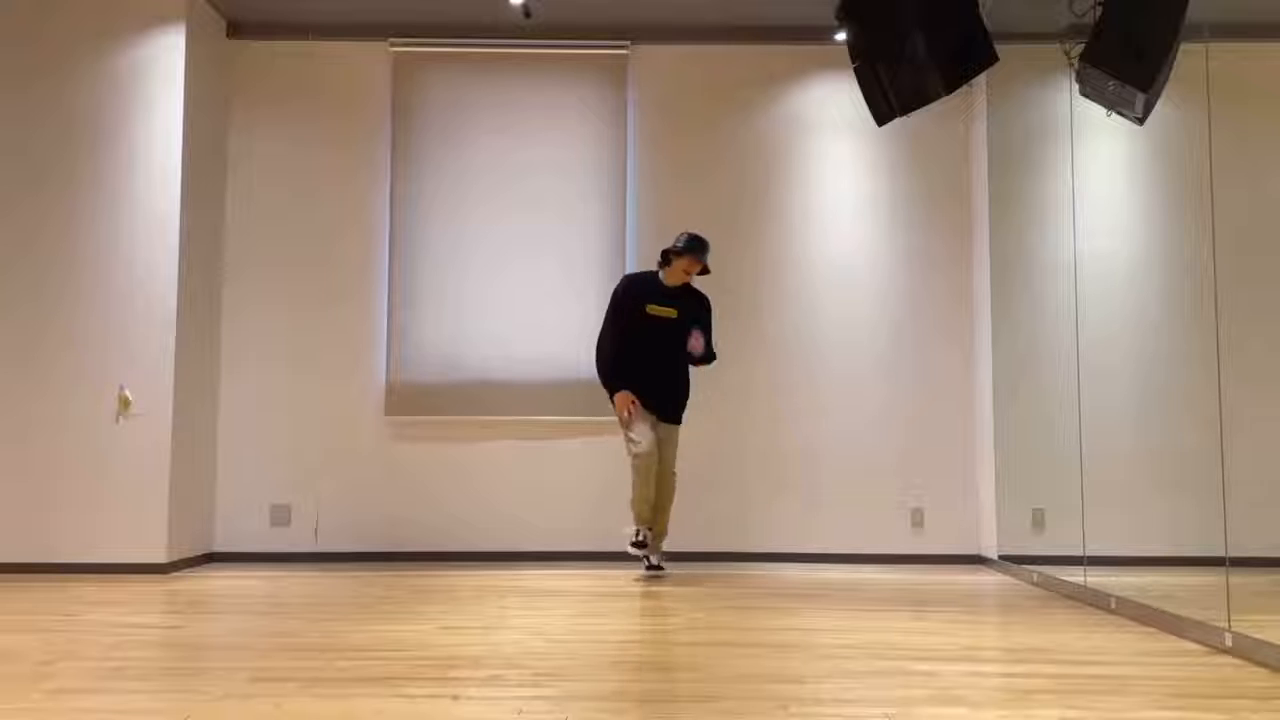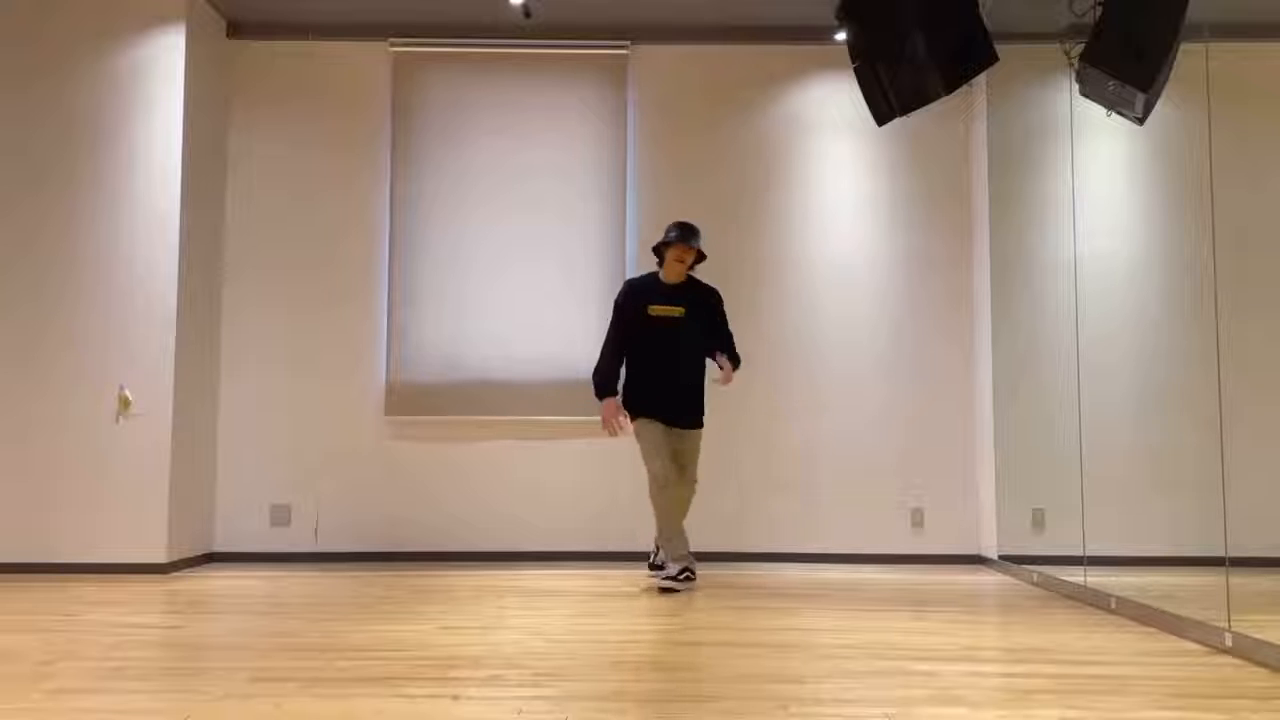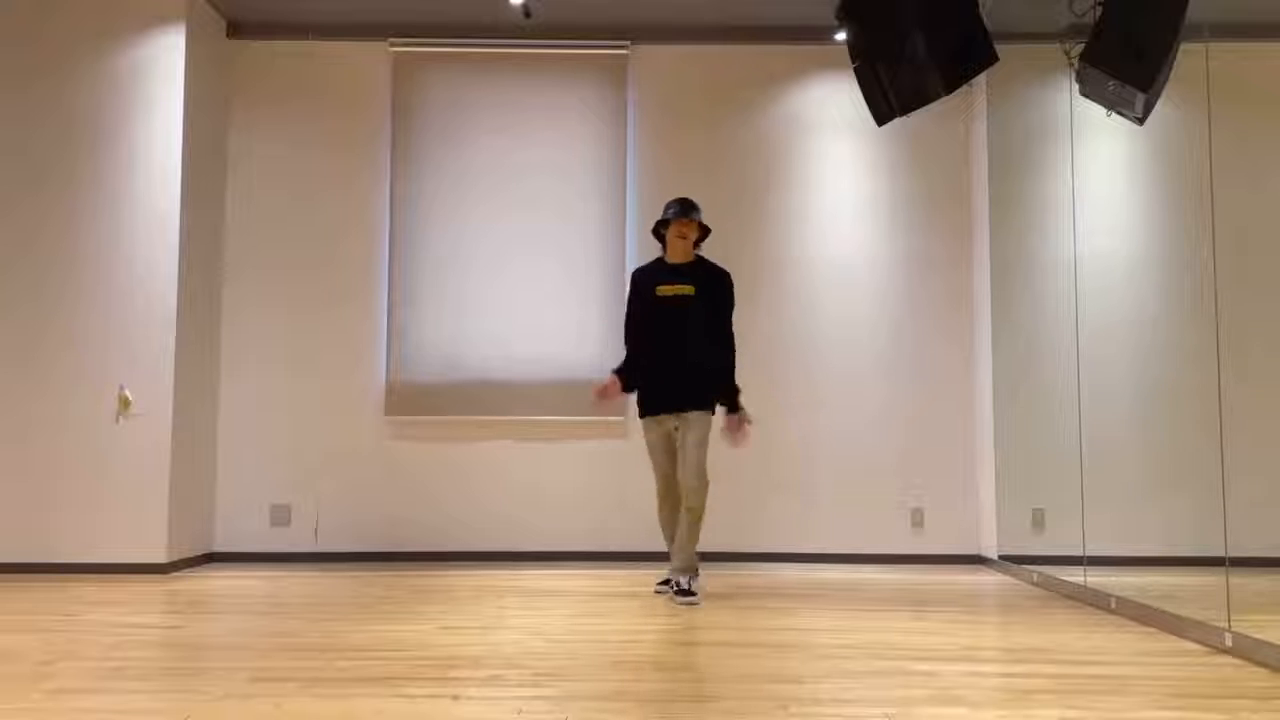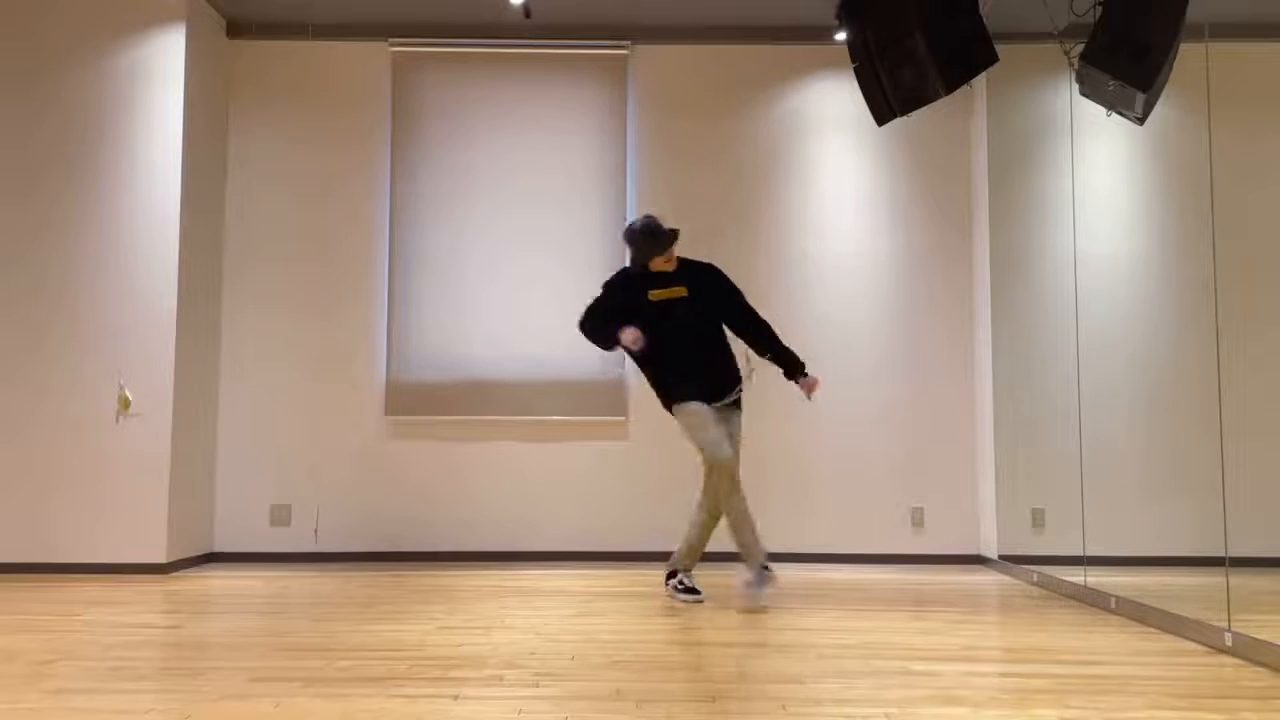
dt=0.4s
person 1, frame 1
left shoulder: (696, 302)
right shoulder: (633, 287)
left elbow: (700, 356)
right elbow: (608, 341)
left wrist: (702, 349)
right wrist: (615, 387)
left hip: (670, 399)
right hip: (633, 394)
left knee: (666, 473)
right knee: (644, 449)
left ankle: (654, 545)
right ankle: (641, 526)
person 1, frame 2
left shoulder: (706, 297)
right shoulder: (635, 291)
left elbow: (720, 343)
right elbow: (614, 345)
left wrist: (728, 365)
right wrist: (607, 393)
left hip: (688, 405)
right hip: (645, 405)
left knee: (683, 483)
right knee: (661, 478)
left ankle: (664, 546)
right ankle: (681, 563)
person 1, frame 3
left shoulder: (716, 281)
right shoulder: (644, 277)
left elbow: (721, 347)
right elbow: (637, 342)
left wrist: (733, 405)
right wrist: (622, 378)
left hip: (696, 397)
right hip: (654, 398)
left knee: (692, 482)
right knee: (668, 486)
left ankle: (685, 573)
right ankle: (680, 566)
person 1, frame 4
left shoulder: (706, 277)
right shoulder: (628, 284)
left elbow: (751, 325)
right elbow: (591, 323)
left wrist: (795, 370)
right wrist: (619, 334)
left hip: (726, 393)
right hip: (685, 397)
left knee: (718, 485)
right knee: (722, 462)
left ankle: (680, 572)
right ankle: (756, 566)
